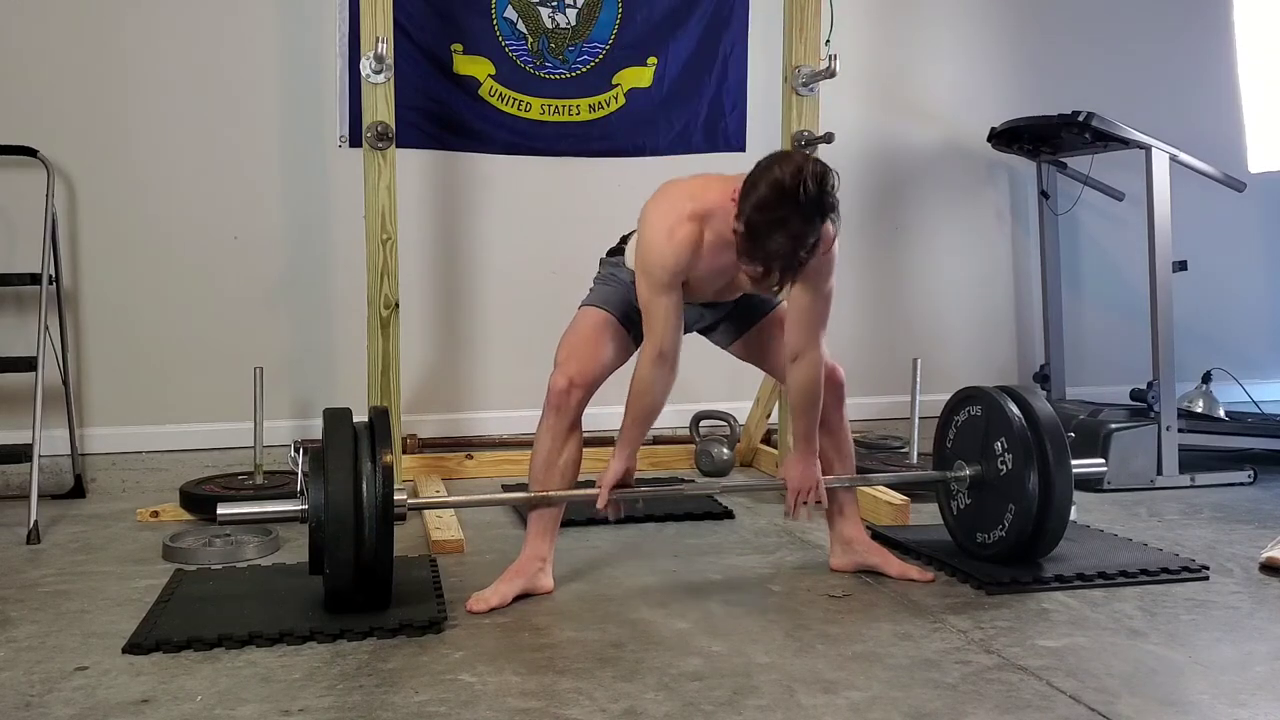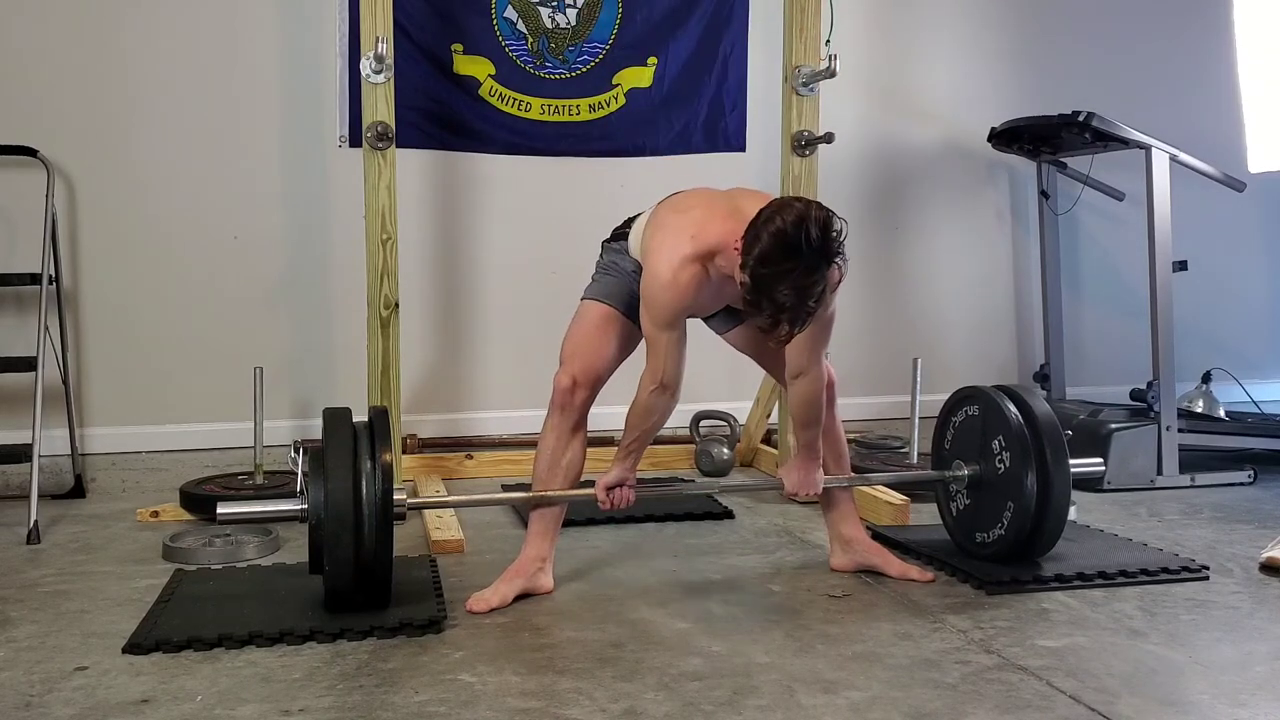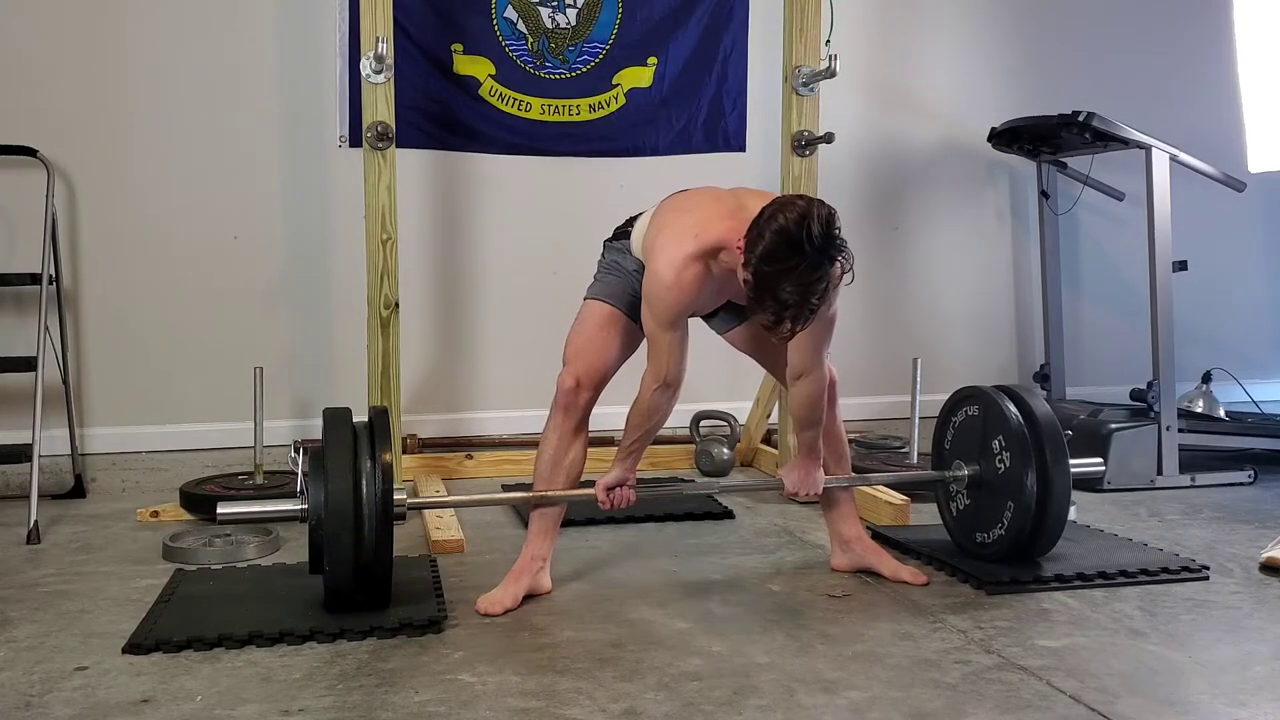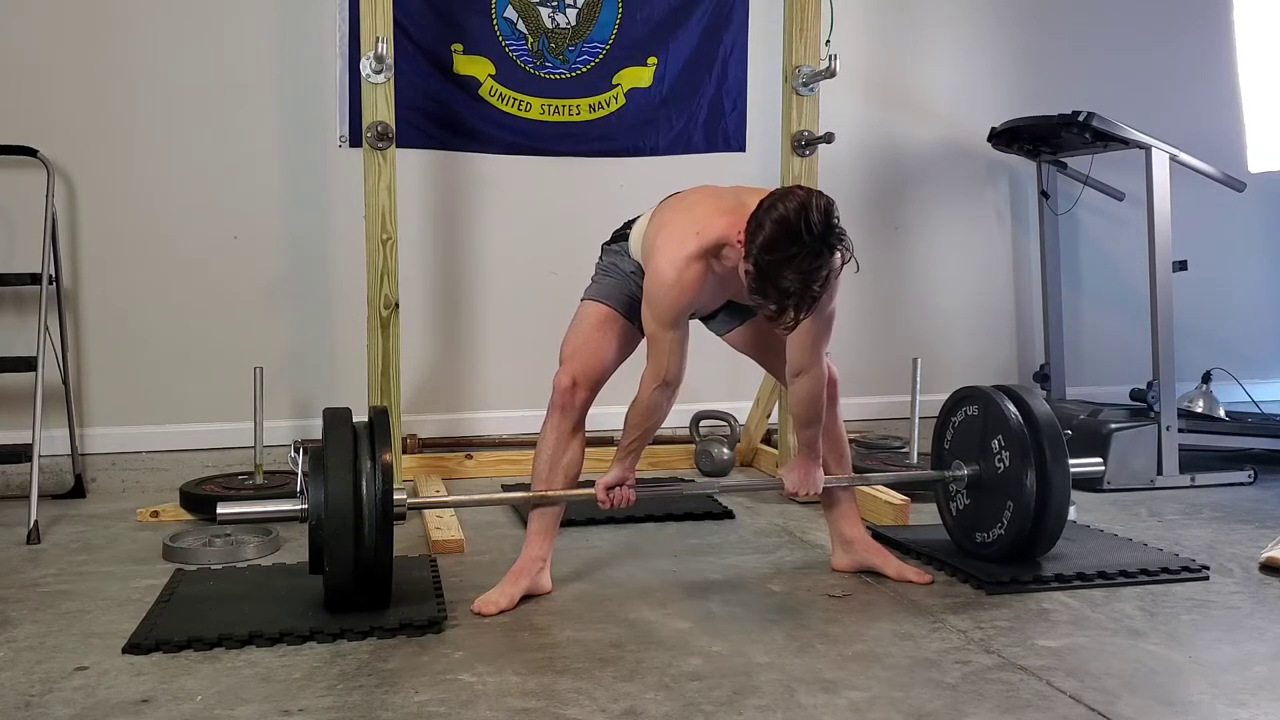
dt=1s
person 1, frame 1
left shoulder: (814, 242)
right shoulder: (674, 226)
left elbow: (803, 355)
right elbow: (659, 358)
left wrist: (803, 452)
right wrist: (625, 452)
left hip: (724, 300)
right hip: (636, 281)
left knee: (828, 384)
right knee: (567, 387)
left ankle: (849, 540)
right ankle: (534, 561)
person 1, frame 2
left shoulder: (816, 267)
right shoulder: (675, 267)
left elbow: (804, 373)
right elbow: (662, 385)
left wrist: (807, 459)
left hip: (725, 274)
right hip: (635, 263)
left knee: (822, 382)
right knee: (573, 386)
left ankle: (848, 541)
right ankle: (534, 561)
person 1, frame 3
left shoulder: (817, 264)
right shoulder: (676, 265)
left elbow: (806, 374)
right elbow: (664, 383)
left wrist: (807, 458)
left hip: (729, 274)
right hip: (636, 262)
left knee: (823, 382)
right knee: (576, 386)
left ankle: (849, 541)
right ankle: (534, 562)
person 1, frame 4
left shoulder: (818, 260)
right shoulder: (678, 263)
left elbow: (806, 371)
right elbow: (663, 382)
left wrist: (808, 457)
left hip: (725, 284)
right hip: (636, 266)
left knee: (824, 381)
right knee: (572, 385)
left ankle: (850, 541)
right ankle: (533, 563)
